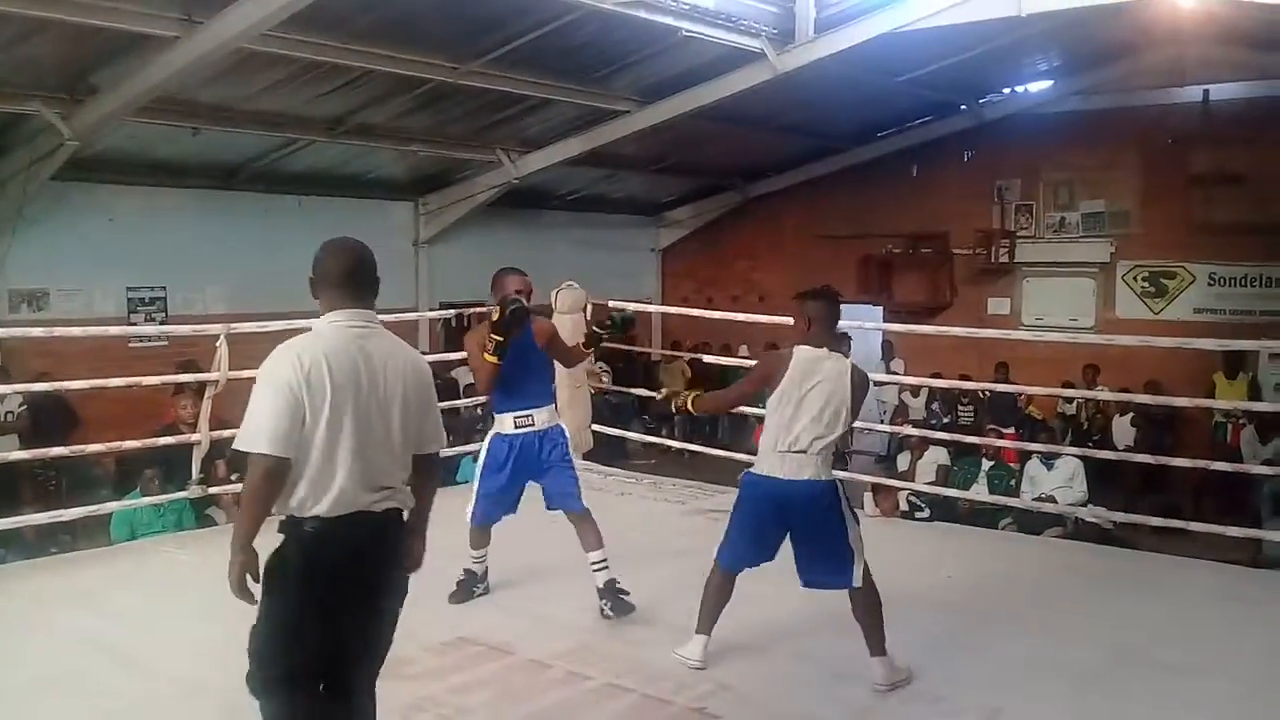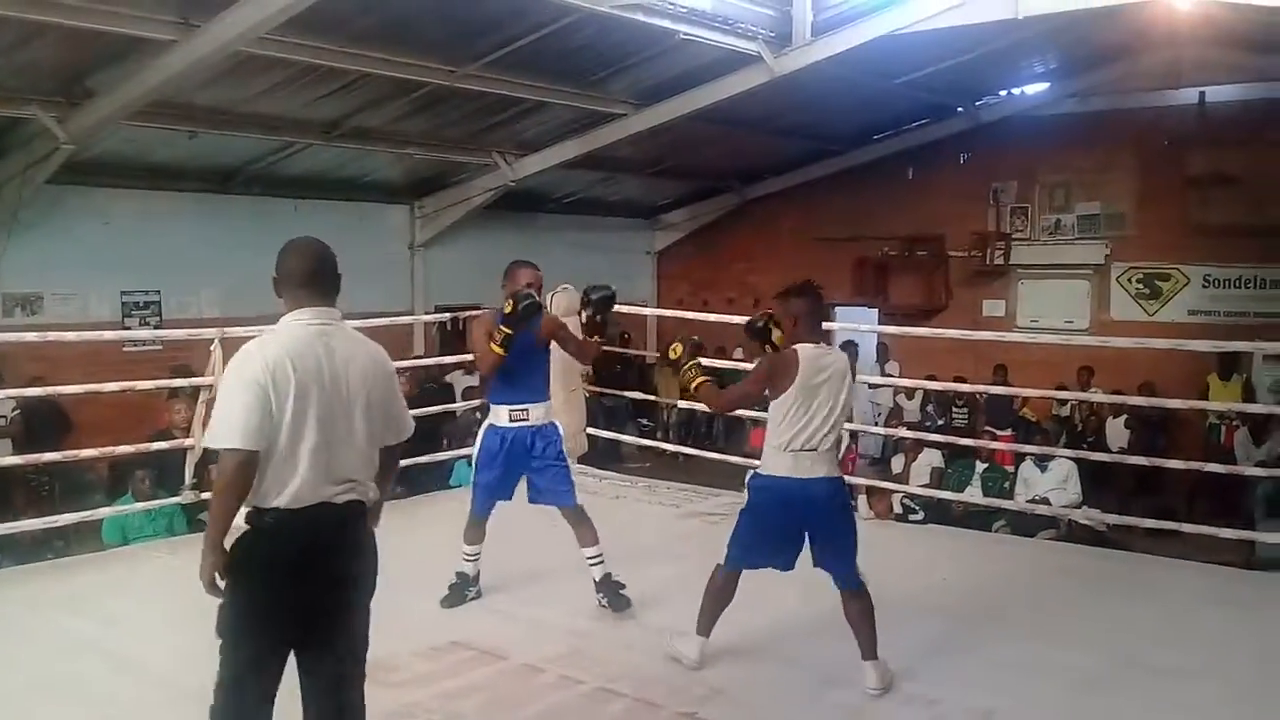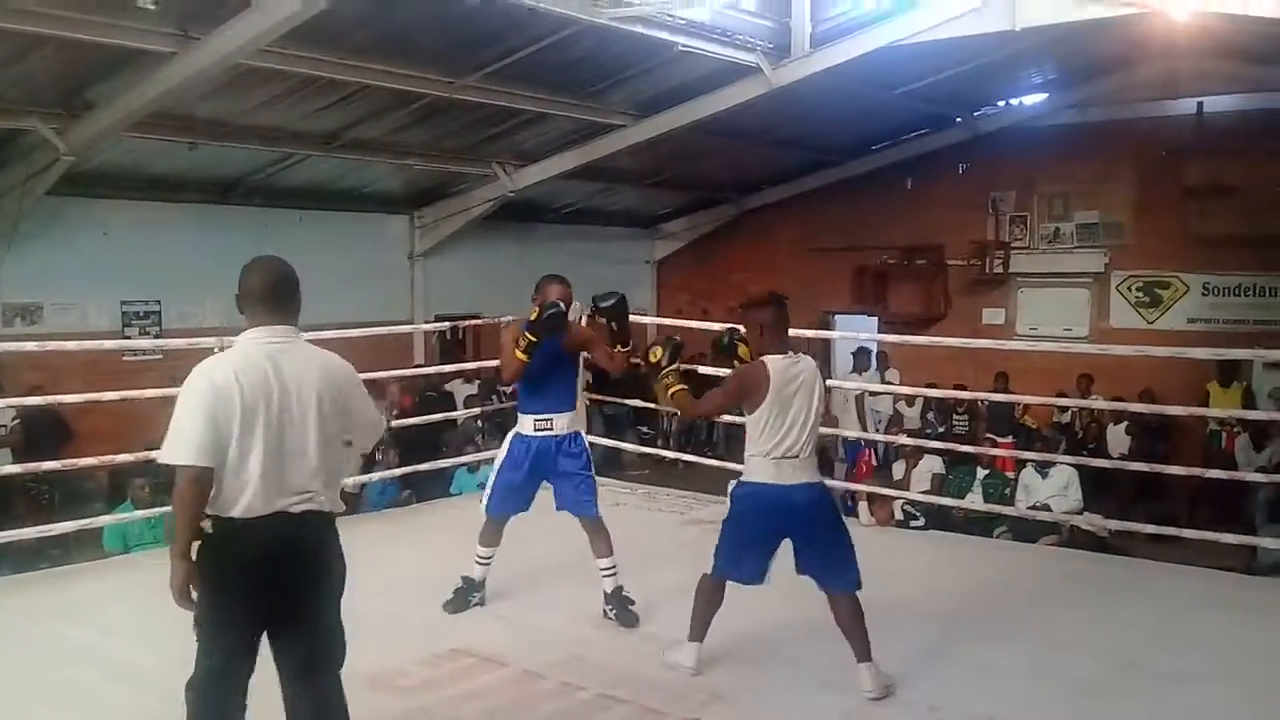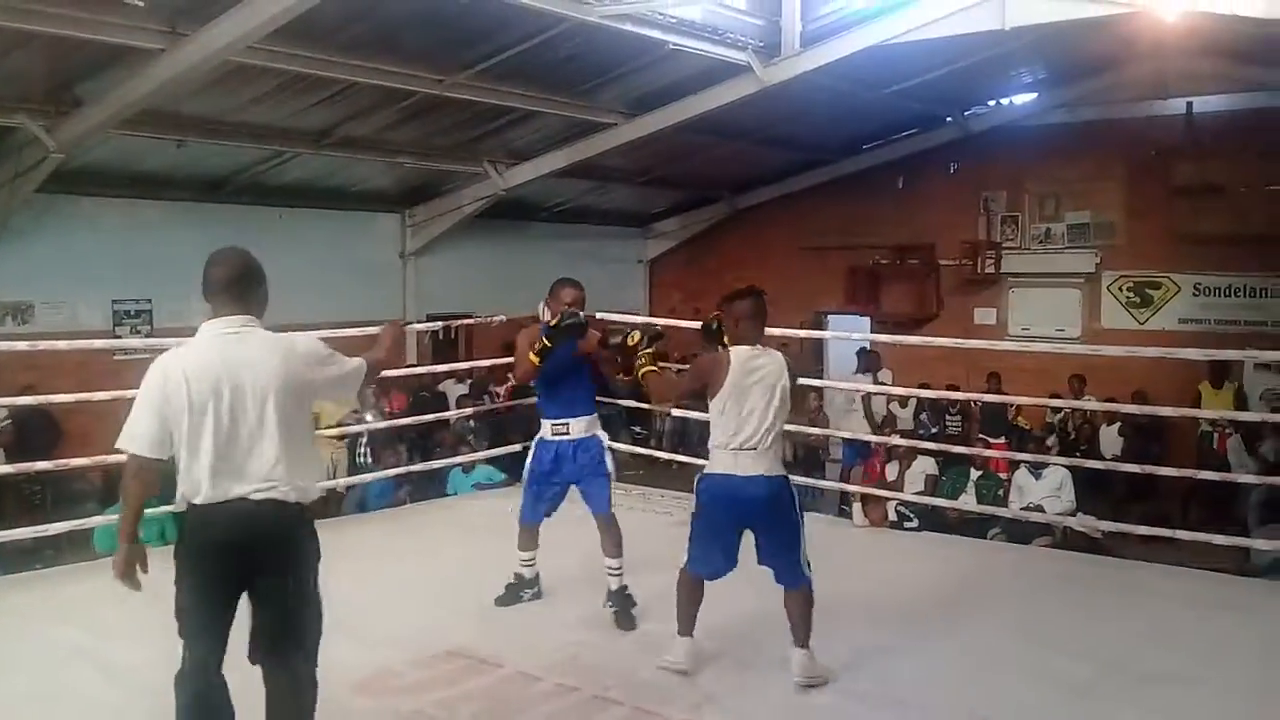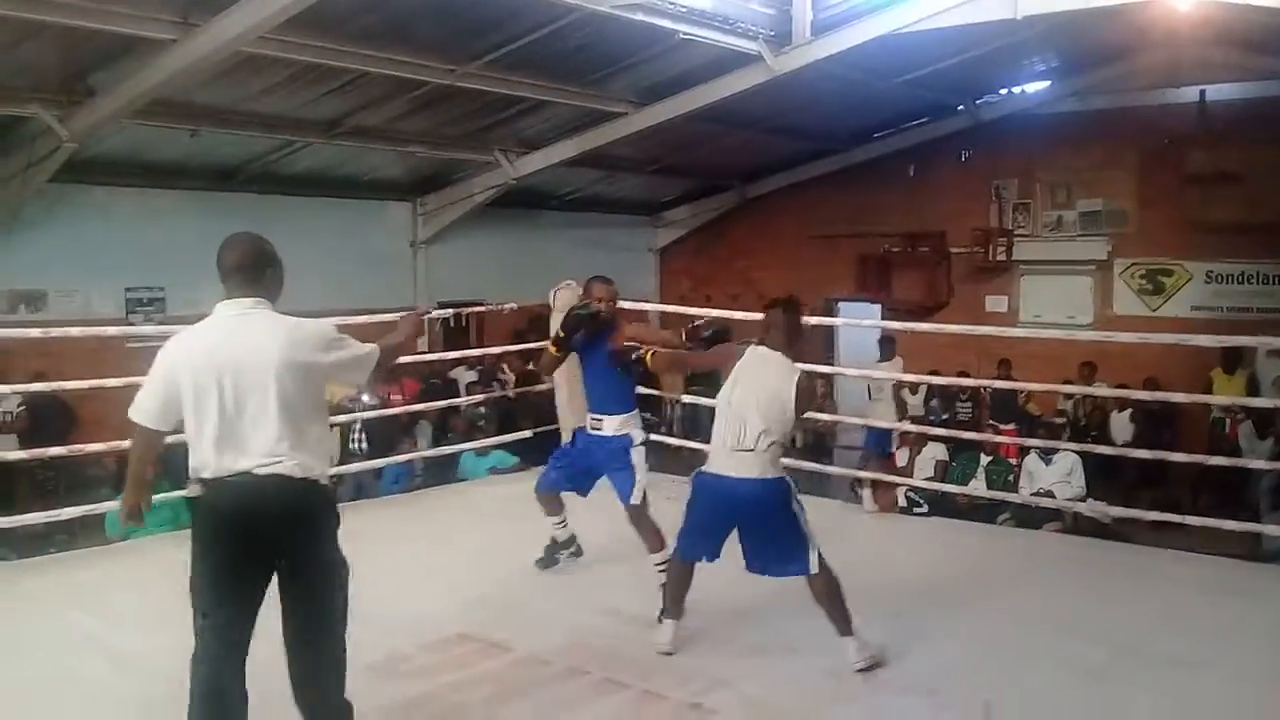
dt=0.2s
person 1, frame 1
left shoulder: (295, 357)
right shoulder: (409, 361)
left elbow: (268, 466)
right elbow: (426, 462)
left wrist: (242, 546)
right wrist: (414, 532)
left hip: (315, 541)
right hip: (385, 538)
left knee: (281, 681)
right knee: (354, 678)
person 1, frame 2
left shoulder: (260, 355)
right shoulder: (372, 356)
left elbow: (238, 462)
right elbow: (392, 450)
left wrist: (213, 542)
left hip: (278, 533)
right hip: (349, 531)
left knee: (246, 669)
right knee: (338, 673)
person 1, frame 3
left shoulder: (213, 374)
right shoulder: (330, 370)
left elbow: (192, 477)
right elbow: (368, 438)
left wrist: (180, 554)
left hip: (238, 541)
right hip: (311, 538)
left knee: (221, 665)
right knee: (316, 674)
person 1, frame 4
left shoulder: (173, 366)
right shoulder: (296, 354)
left elbow: (143, 463)
right elbow: (364, 371)
left wrist: (128, 538)
right wrist: (386, 349)
left hip: (209, 527)
right hip: (283, 522)
left knee: (202, 654)
right knee: (289, 655)
person 1, frame 5
left shoulder: (184, 345)
right shoulder: (304, 336)
left elbow: (148, 428)
right elbow: (375, 358)
left wrist: (135, 487)
right wrist: (405, 334)
left hip: (223, 502)
right hip: (297, 498)
left knee: (220, 633)
right knee: (318, 619)
person 2, frame 1
left shoulder: (778, 363)
right shoulder: (856, 377)
left elbow: (723, 401)
left wrist: (681, 400)
left hip: (765, 483)
right hip: (817, 488)
left knee: (727, 563)
right knee: (856, 576)
left ankle: (698, 645)
right ankle: (883, 664)
person 2, frame 2
left shoulder: (781, 361)
right shoulder: (844, 365)
left elbow: (722, 402)
left wrist: (687, 363)
right wrist: (777, 342)
left hip: (776, 484)
right hip: (826, 485)
left knee: (731, 563)
right knee: (850, 580)
left ankle: (695, 643)
right ankle: (873, 668)
person 2, frame 3
left shoulder: (750, 375)
right shoulder: (814, 371)
left elbow: (696, 412)
left wrist: (666, 368)
right wrist: (745, 355)
left hip: (758, 491)
right hip: (808, 491)
left knee: (719, 571)
right knee: (840, 583)
left ankle: (691, 650)
right ankle: (868, 671)
person 2, frame 4
left shoulder: (715, 363)
right shoulder: (784, 366)
left elbow: (661, 394)
left wrist: (644, 355)
left hip: (721, 482)
right hip: (770, 483)
left knee: (695, 567)
right knee: (794, 574)
left ankle: (682, 648)
right ankle: (802, 659)
person 2, frame 5
left shoulder: (737, 356)
right shoulder: (804, 384)
left elbow: (678, 361)
left wrist: (649, 355)
left hip: (715, 479)
right hip: (764, 485)
left knee: (685, 552)
right knee: (811, 563)
left ankle: (667, 630)
right ankle: (854, 646)
person 3, frame 1
left shoulder: (542, 328)
right shoulder: (478, 336)
left elbow: (571, 359)
right elbow: (485, 385)
left wrist: (596, 336)
right wrist: (500, 334)
left hip: (548, 434)
right hip: (506, 437)
left knee: (577, 511)
right knee: (482, 516)
left ankle: (606, 587)
right ankle: (475, 575)
person 3, frame 2
left shoulder: (547, 323)
right shoulder: (484, 325)
left elbow: (587, 356)
right elbow: (485, 369)
left wrist: (599, 320)
right wrist: (510, 325)
left hip: (542, 429)
right hip: (500, 430)
left knee: (571, 508)
right knee: (479, 510)
left ankle: (604, 582)
right ankle: (467, 578)
person 3, frame 3
left shoulder: (578, 334)
right shoulder: (515, 332)
left elbow: (618, 368)
right elbow: (510, 375)
left wrist: (619, 326)
right wrist: (535, 333)
left hip: (567, 439)
right hip: (526, 438)
left knee: (591, 518)
right knee: (495, 514)
left ankle: (614, 593)
right ankle: (474, 583)
person 3, frame 4
left shoulder: (593, 340)
right shoulder: (535, 335)
left elbow: (618, 376)
right elbow: (521, 375)
right wrist: (551, 339)
left hip: (589, 440)
right hip: (550, 441)
left knee: (606, 518)
right knee: (529, 518)
left ankle: (618, 594)
right ankle: (527, 580)
person 3, frame 5
left shoulder: (629, 333)
right shoulder: (578, 332)
left elbow: (670, 340)
right elbow: (544, 367)
right wrist: (564, 332)
left hip: (623, 434)
right hip: (590, 432)
left knee: (636, 512)
right knee: (546, 488)
left ankle: (669, 580)
right ankle: (563, 540)
